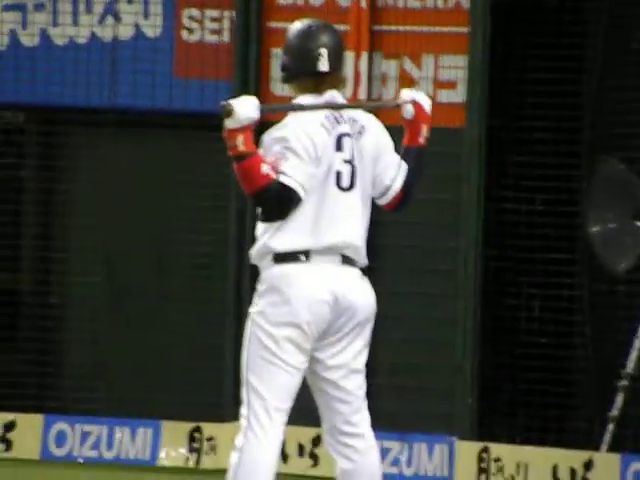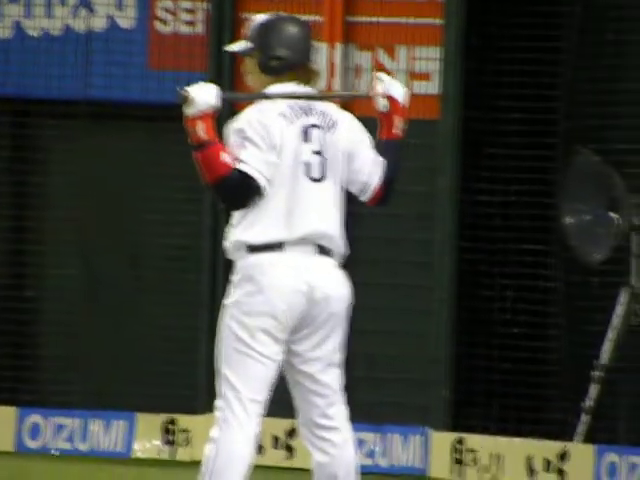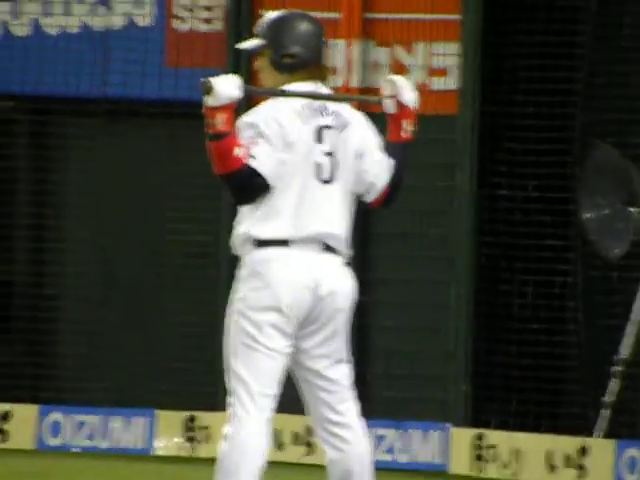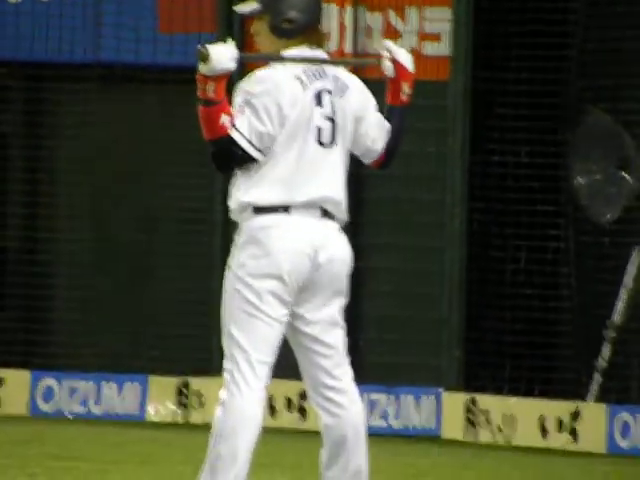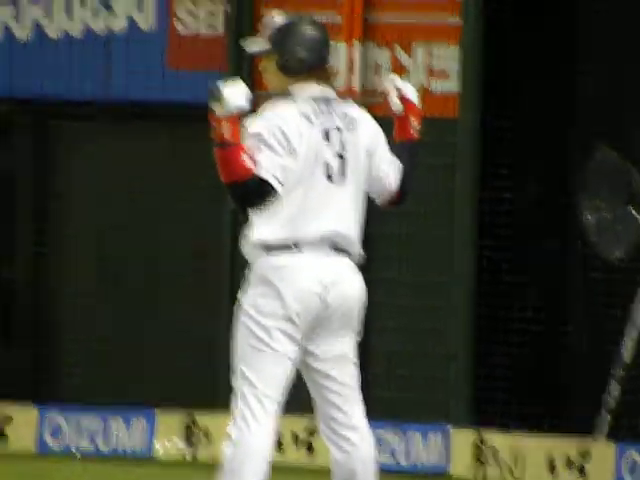
dt=0.5s
person 1, frame 1
left shoulder: (295, 127)
right shoulder: (368, 127)
left elbow: (274, 203)
right elbow: (397, 195)
left wrist: (240, 138)
right wrist: (417, 127)
left hip: (293, 283)
right hip: (350, 285)
left knee: (262, 416)
right knee: (350, 419)
person 1, frame 2
left shoulder: (260, 118)
right shoulder: (340, 120)
left elbow: (235, 191)
right elbow: (380, 189)
left wrist: (200, 124)
right wrist: (393, 119)
left hip: (267, 274)
right hip: (325, 276)
left knee: (238, 410)
right knee: (327, 413)
person 1, frame 3
left shoulder: (271, 115)
right shoulder: (352, 121)
left elbow: (243, 187)
right elbow: (384, 191)
left wrist: (219, 115)
right wrist: (402, 121)
left hip: (274, 270)
right hip: (330, 274)
left knee: (249, 407)
right knee: (337, 408)
person 1, frame 4
left shoulder: (267, 82)
right shoulder: (348, 85)
left elbow: (227, 156)
right elbow: (382, 152)
left wrist: (211, 85)
right wrist: (400, 85)
left hip: (271, 237)
right hip: (326, 239)
left knee: (245, 374)
right knee: (332, 375)
person 1, frame 5
left shoulder: (277, 119)
right shoulder: (360, 122)
left elbow: (249, 193)
right elbow: (394, 190)
left wrist: (225, 126)
right wrist: (408, 121)
left hip: (284, 274)
right hip: (341, 277)
left knee: (254, 410)
right knee: (345, 412)
